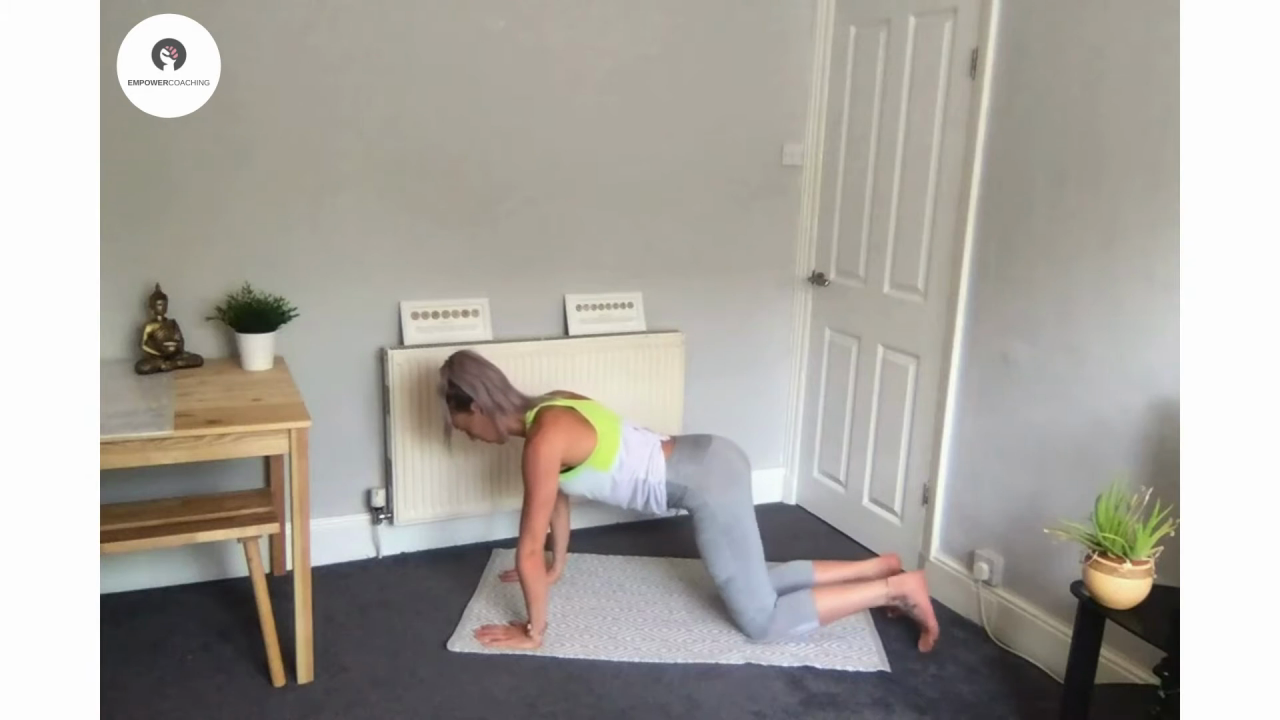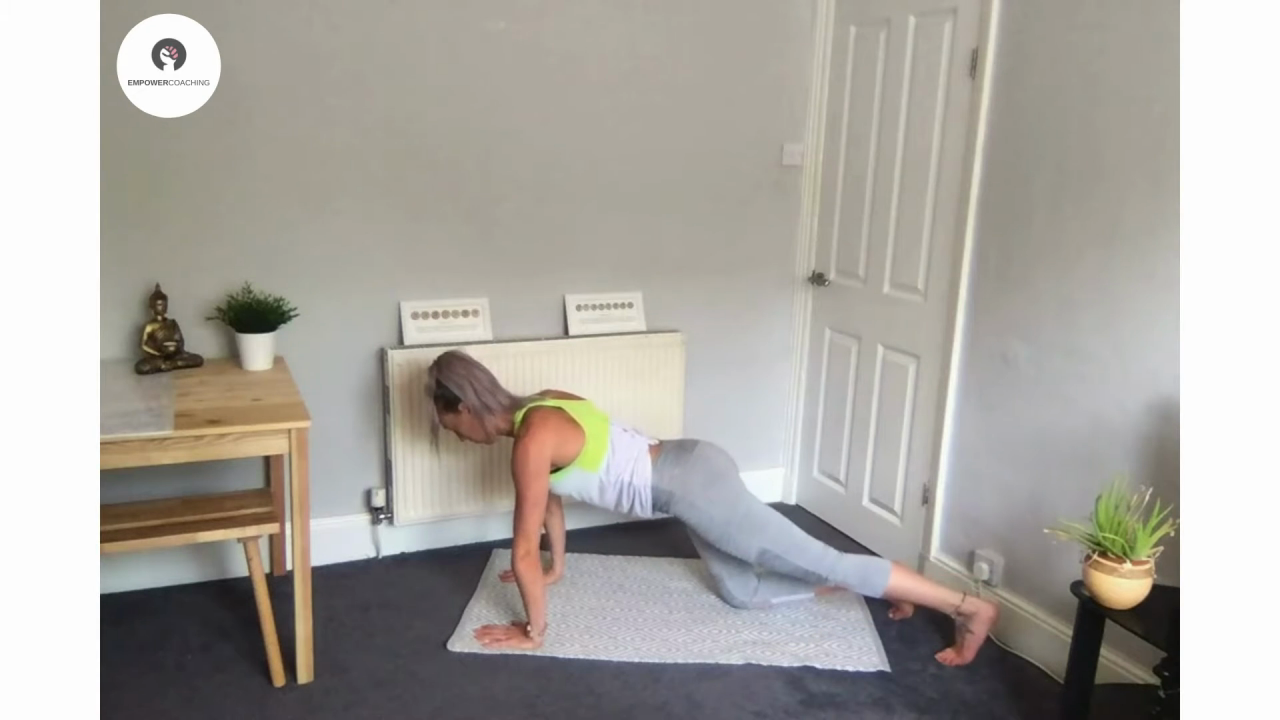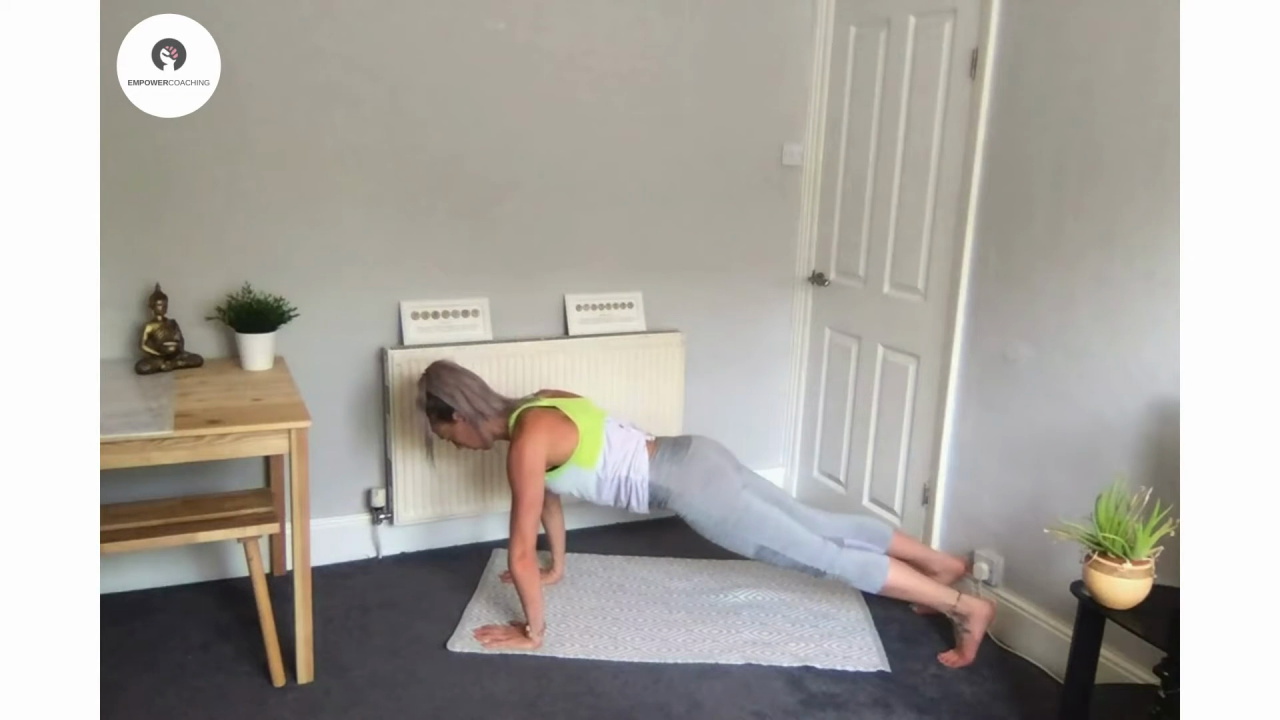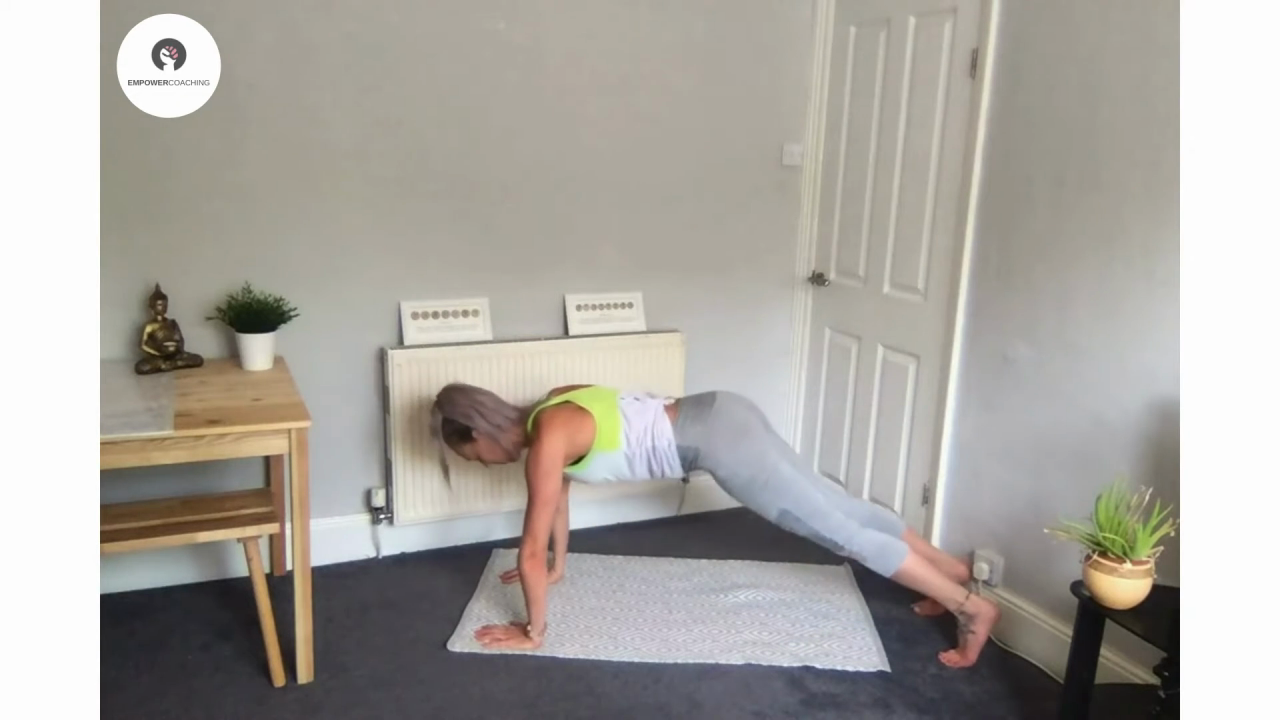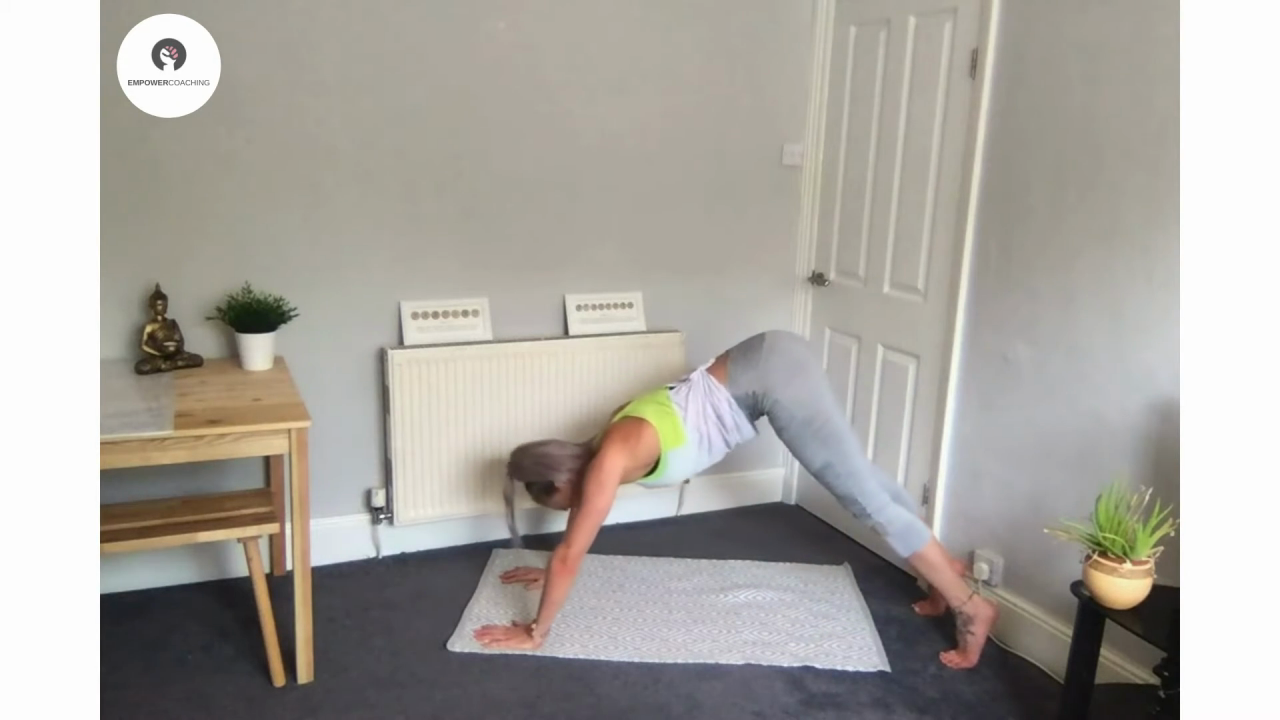
dt=1s
person 1, frame 1
left shoulder: (542, 440)
right shoulder: (552, 407)
left elbow: (529, 548)
right elbow: (558, 495)
left wrist: (534, 630)
right wrist: (556, 568)
left hip: (708, 483)
right hip: (709, 461)
left knee: (761, 622)
right knee: (748, 586)
left ankle: (898, 589)
right ankle: (873, 568)
person 1, frame 2
left shoulder: (530, 440)
right shoulder: (543, 405)
left elbow: (523, 549)
right elbow: (551, 495)
left wrist: (534, 630)
right wrist: (556, 568)
left hip: (692, 487)
right hip: (692, 466)
left knee: (821, 561)
right knee: (743, 593)
left ankle: (969, 609)
right ankle: (873, 584)
person 1, frame 3
left shoulder: (525, 442)
right shoulder: (540, 405)
left elbow: (521, 552)
right elbow: (551, 493)
left wrist: (533, 631)
right wrist: (557, 567)
left hip: (691, 487)
right hip: (696, 458)
left knee: (823, 555)
right knee: (821, 525)
left ankle: (965, 607)
right ankle: (942, 564)
person 1, frame 4
left shoulder: (545, 439)
right shoulder: (550, 410)
left elbow: (530, 548)
right elbow: (559, 491)
left wrist: (533, 630)
right wrist: (557, 567)
left hip: (716, 438)
right hip: (719, 416)
left knee: (840, 530)
right knee: (837, 506)
left ankle: (971, 608)
right ankle: (950, 569)
person 1, frame 5
left shoulder: (610, 461)
right shoulder: (603, 449)
left elbow: (569, 557)
left wrist: (535, 633)
right wrist: (552, 569)
left hip: (773, 376)
right hip: (769, 361)
left knee: (868, 500)
right knee: (866, 484)
left ankle: (971, 607)
right ankle: (948, 571)
